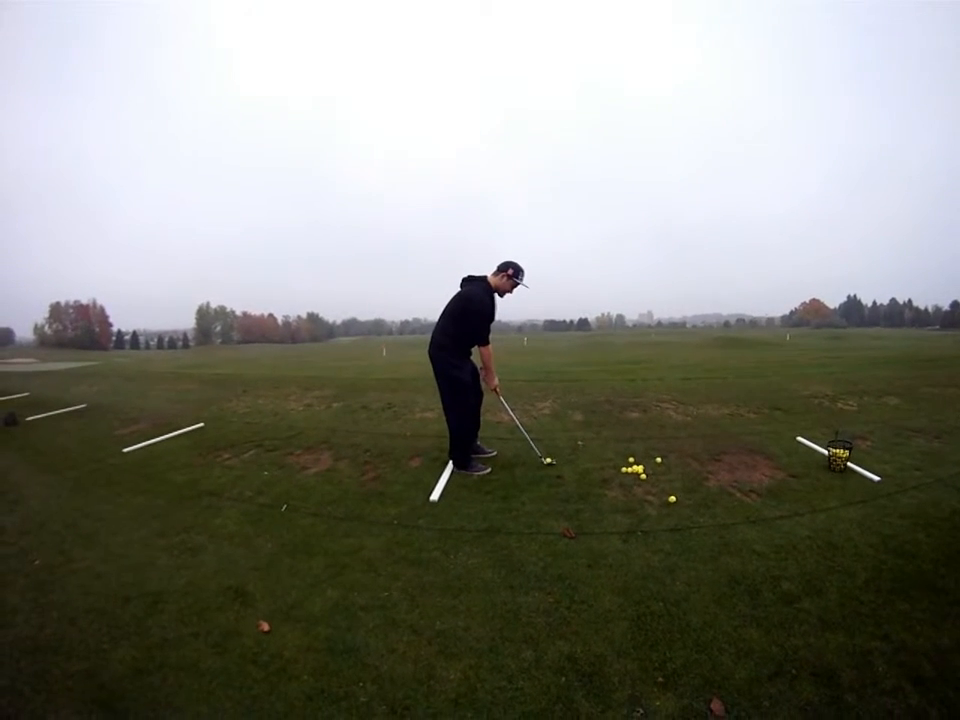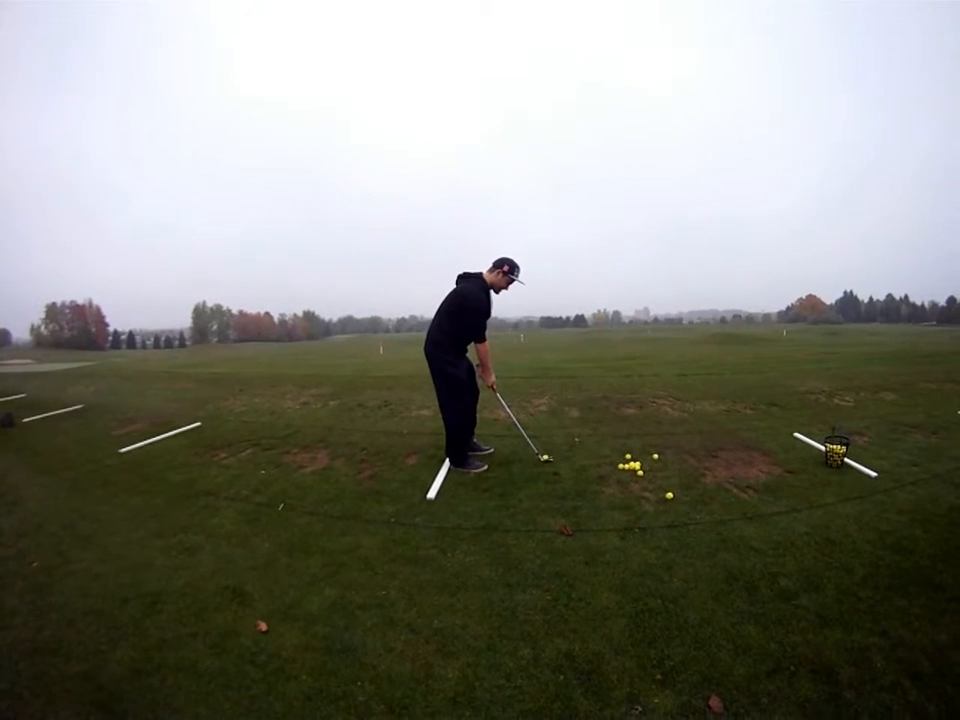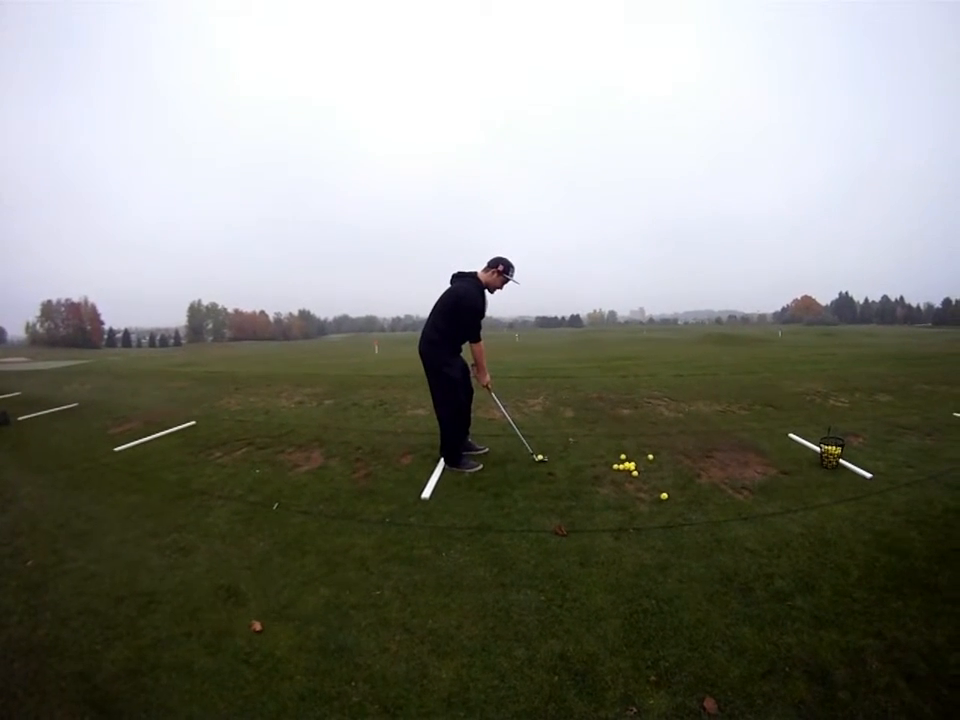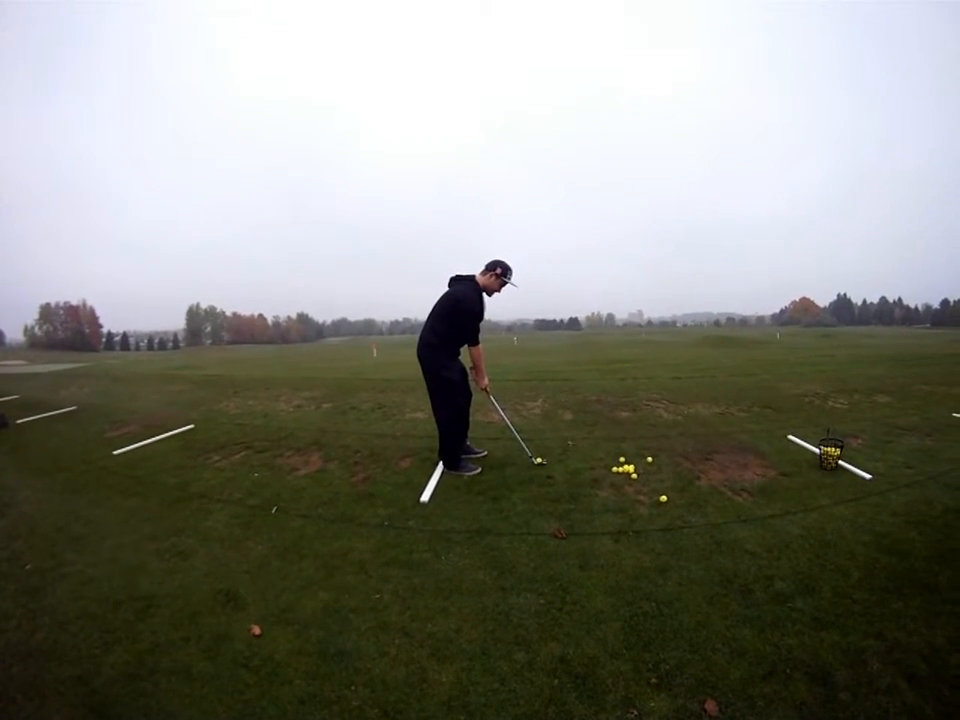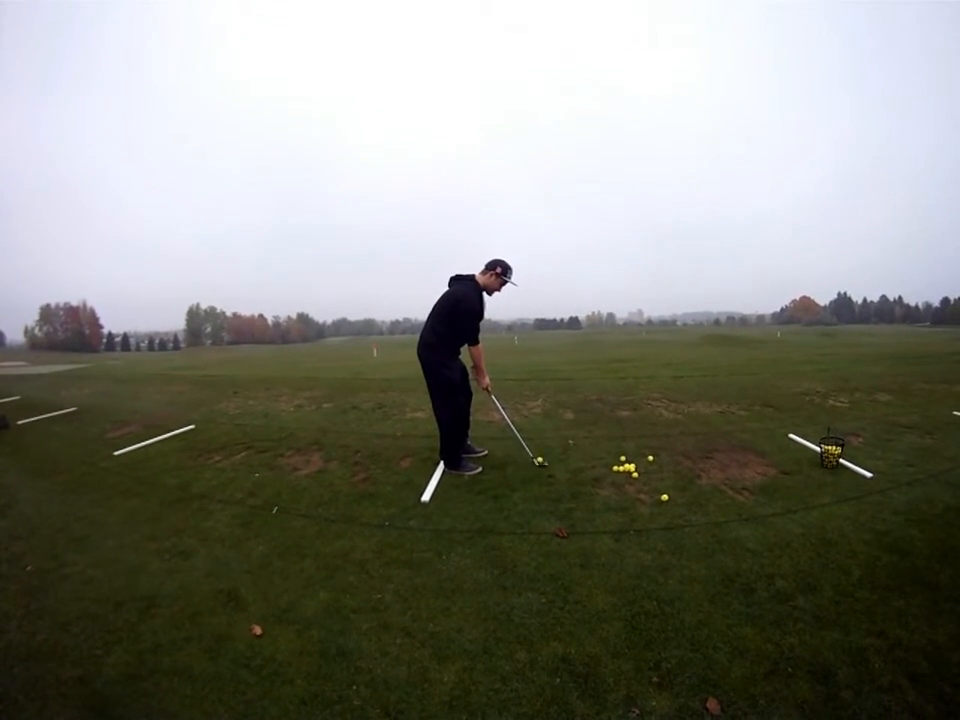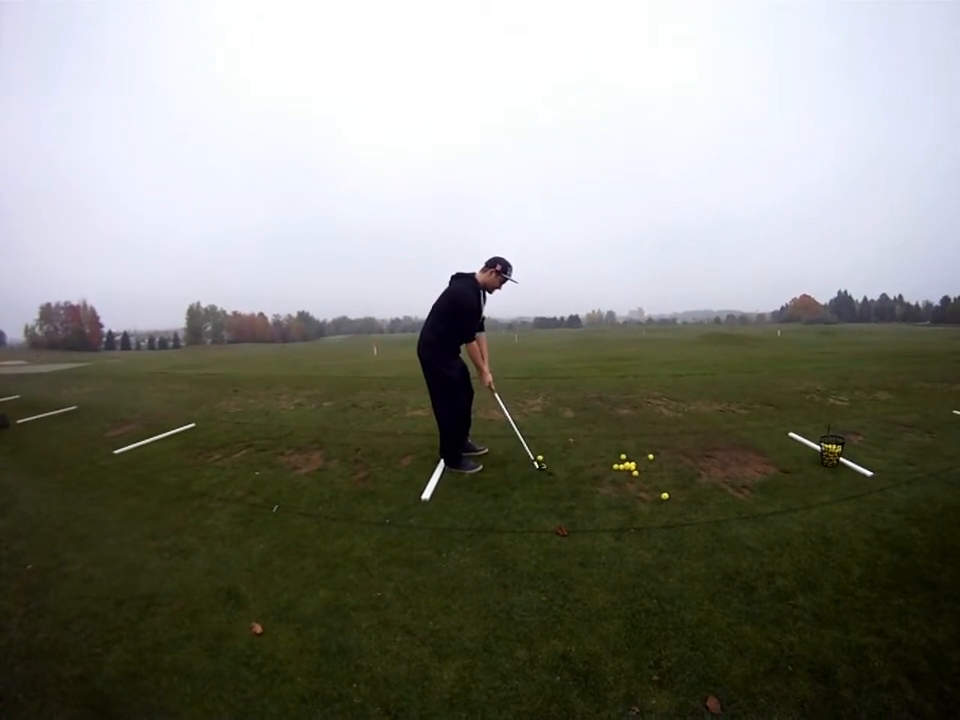
dt=0.2s
person 1, frame 1
left shoulder: (480, 291)
right shoulder: (479, 296)
left elbow: (479, 336)
right elbow: (483, 340)
left wrist: (485, 367)
right wrist: (491, 375)
left hip: (456, 352)
right hip: (446, 354)
left knee: (474, 397)
right knee: (461, 404)
left ankle: (470, 444)
right ankle: (461, 460)
person 1, frame 2
left shoulder: (476, 288)
right shoulder: (474, 293)
left elbow: (476, 334)
right elbow: (479, 337)
left wrist: (482, 365)
right wrist: (488, 372)
left hip: (452, 349)
right hip: (442, 351)
left knee: (470, 394)
right knee: (457, 402)
left ankle: (467, 441)
right ankle: (457, 457)
person 1, frame 3
left shoulder: (471, 288)
right shoulder: (470, 293)
left elbow: (471, 333)
right elbow: (474, 337)
left wrist: (478, 365)
right wrist: (483, 372)
left hip: (446, 348)
right hip: (436, 350)
left knee: (464, 394)
right knee: (451, 401)
left ankle: (461, 441)
right ankle: (452, 457)
person 1, frame 4
left shoulder: (469, 291)
right shoulder: (468, 296)
left elbow: (470, 337)
right elbow: (473, 340)
left wrist: (476, 367)
right wrist: (481, 375)
left hip: (445, 351)
right hip: (435, 353)
left knee: (463, 397)
right knee: (450, 404)
left ankle: (460, 444)
right ankle: (451, 460)
person 1, frame 5
left shoulder: (471, 291)
right shoulder: (468, 296)
left elbow: (472, 335)
right elbow: (472, 340)
left wrist: (479, 368)
right wrist: (482, 374)
left hip: (445, 351)
right hip: (435, 352)
left knee: (463, 396)
right knee: (451, 404)
left ankle: (461, 443)
right ankle: (452, 459)
person 1, frame 6
left shoulder: (478, 293)
right shoulder: (464, 293)
left elbow: (479, 330)
right elbow: (469, 338)
left wrist: (486, 365)
right wrist: (483, 372)
left hip: (448, 350)
right hip: (434, 351)
left knee: (465, 395)
right knee: (450, 402)
left ankle: (461, 442)
right ankle: (452, 458)
